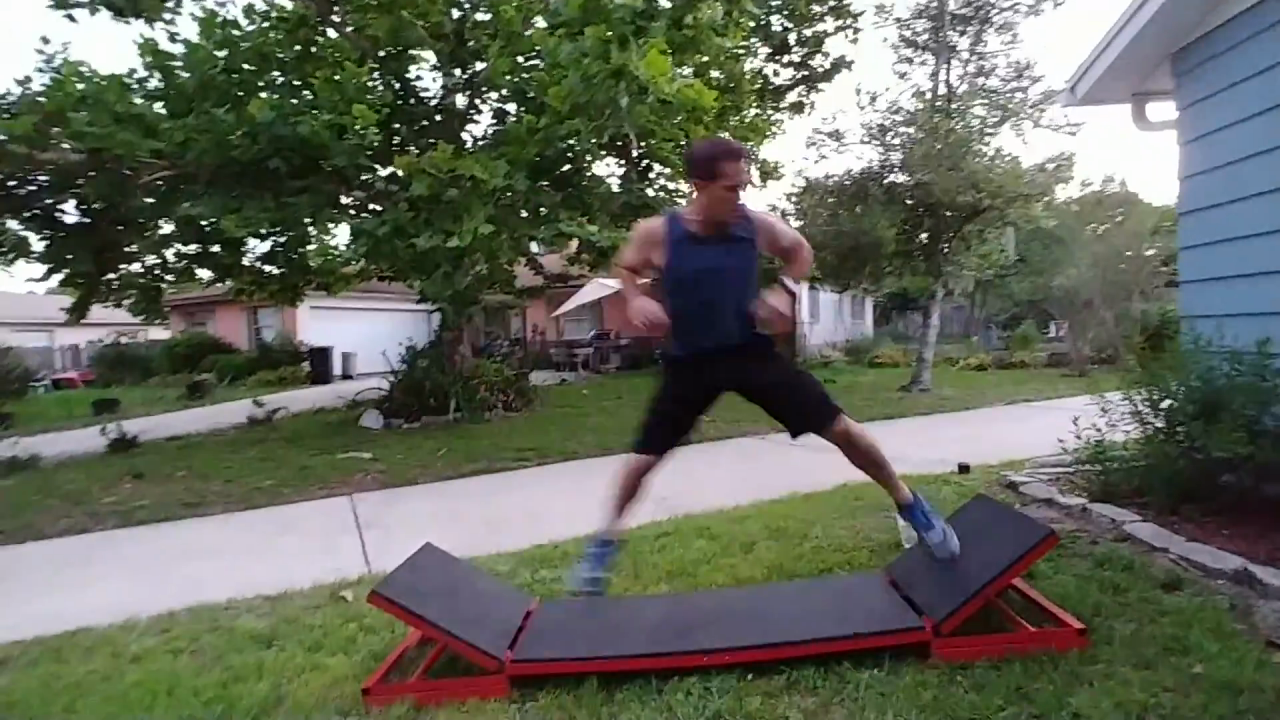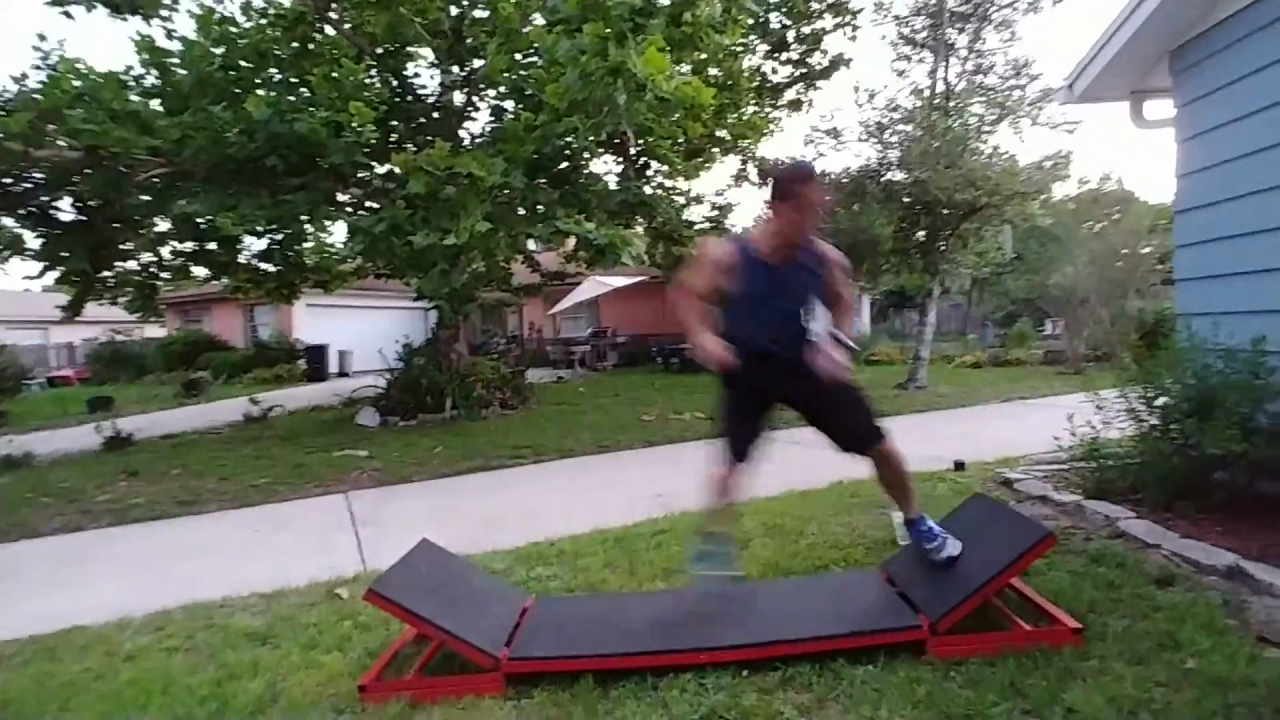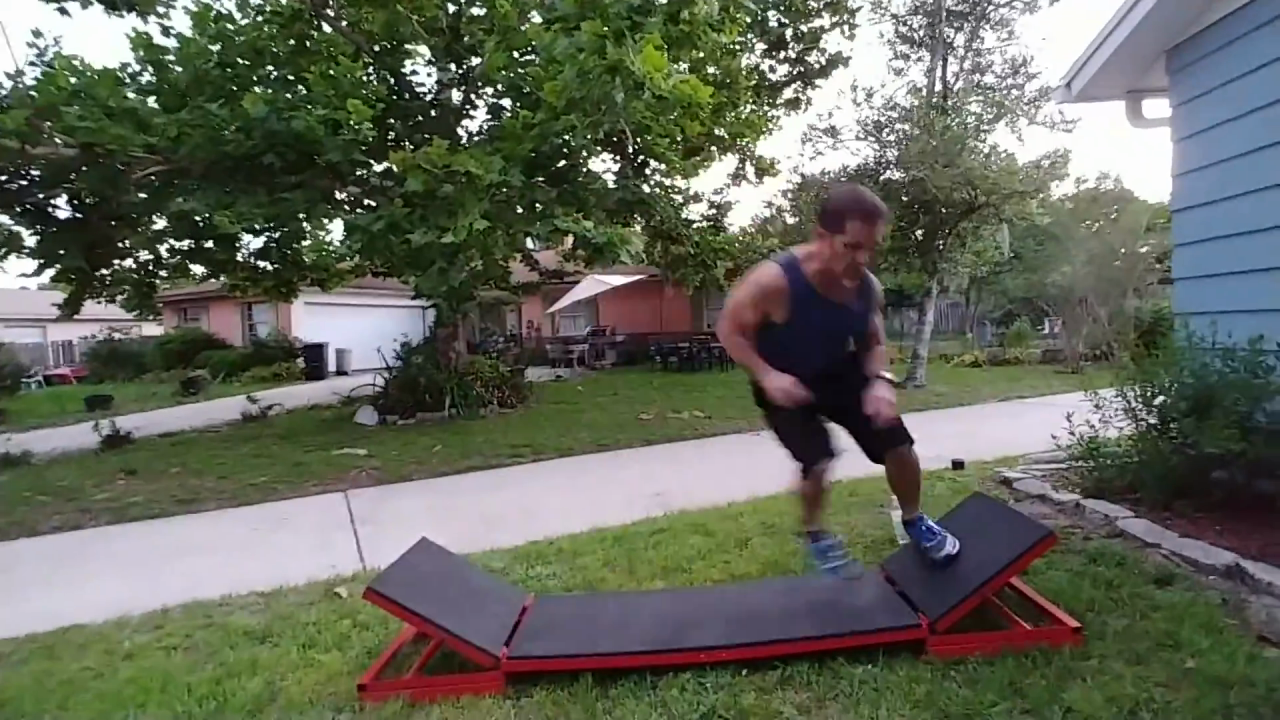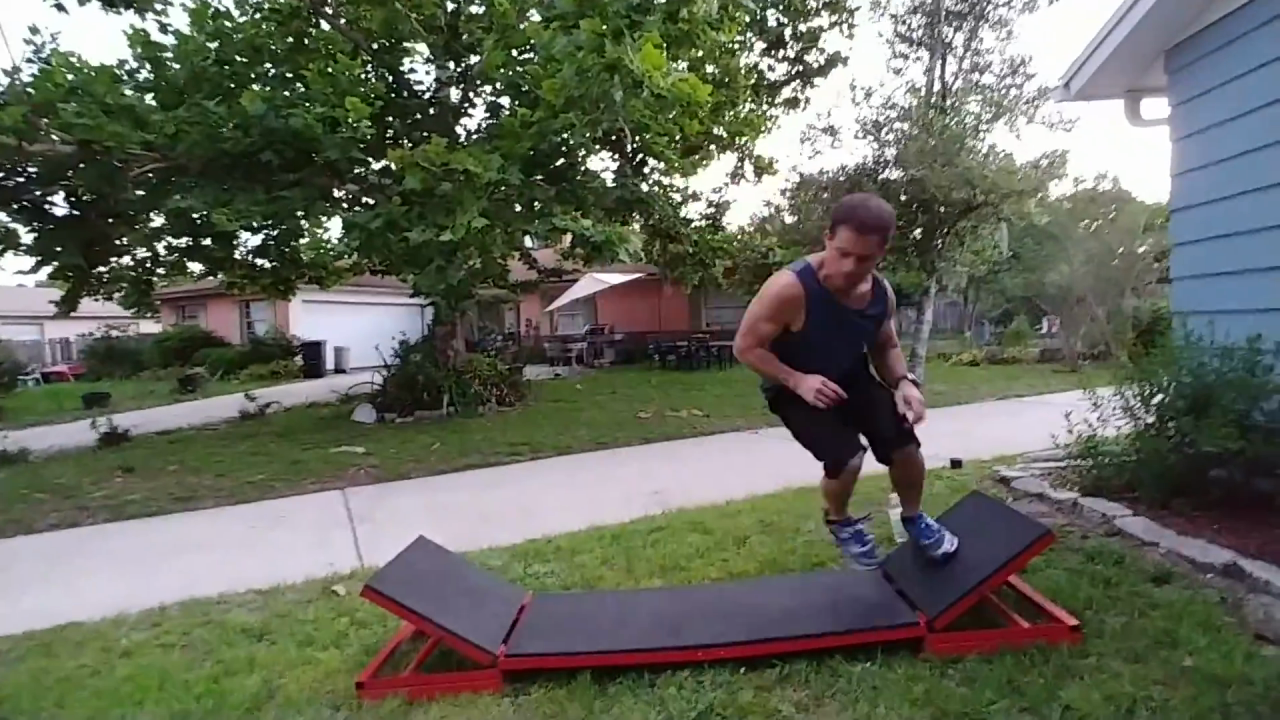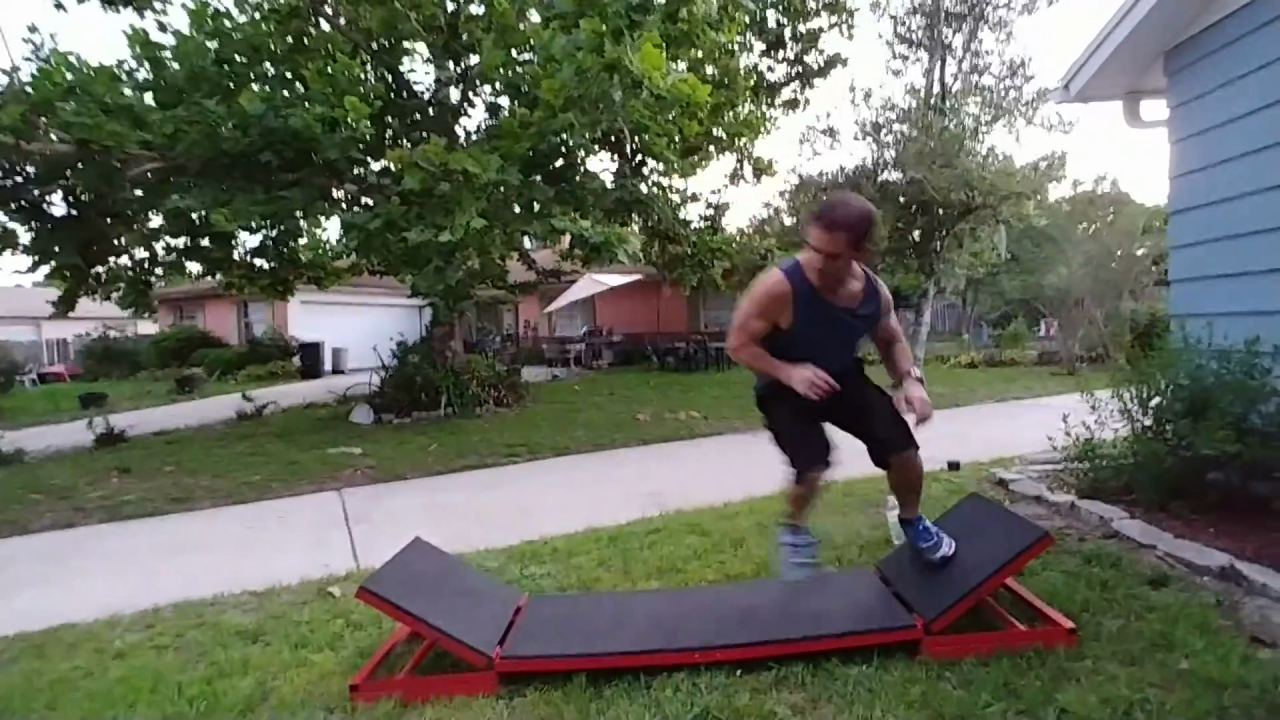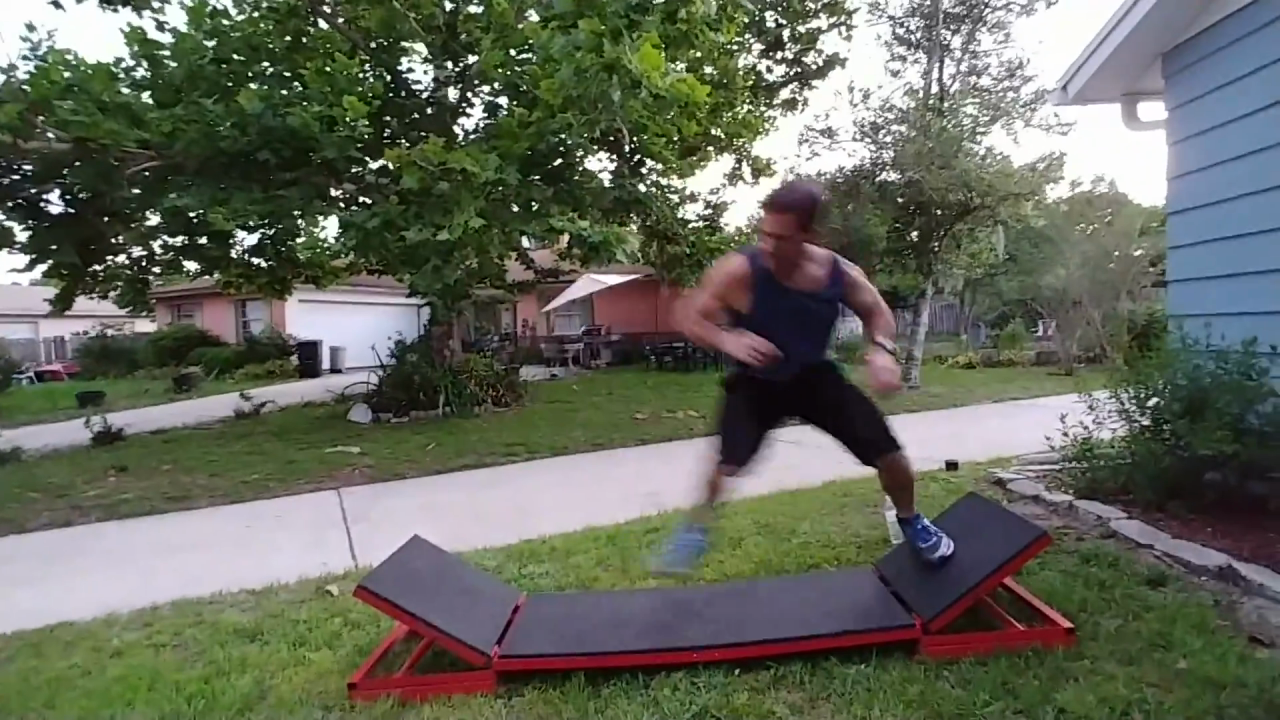
dt=0.1s
person 1, frame 1
left shoulder: (755, 224)
right shoulder: (656, 233)
left elbow: (799, 250)
right elbow: (625, 267)
left wrist: (784, 290)
right wrist: (636, 301)
left hip: (751, 350)
right hip: (690, 361)
left knee: (837, 425)
right knee: (646, 455)
left ankle: (909, 505)
right ankle: (607, 540)
person 1, frame 2
left shoulder: (822, 257)
right shoulder: (724, 255)
left elbow: (843, 304)
right elbow: (685, 295)
left wrist: (837, 343)
right wrist: (702, 337)
left hip: (800, 364)
right hip: (748, 370)
left knee: (874, 442)
right knee: (735, 457)
left ankle: (916, 524)
right ankle: (715, 538)
person 1, frame 3
left shoulder: (867, 287)
right shoulder: (773, 280)
left elbow: (873, 341)
right elbow: (730, 329)
left wrist: (880, 381)
right wrist: (768, 376)
left hip: (836, 375)
right hip: (783, 383)
left knee: (898, 447)
right knee: (818, 462)
left ankle: (914, 521)
right ankle: (815, 534)
person 1, frame 4
left shoulder: (881, 293)
right shoulder: (790, 288)
left elbow: (886, 344)
right elbow: (746, 346)
left wrist: (903, 382)
right wrist: (798, 380)
left hip: (850, 376)
right hip: (794, 387)
left knee: (905, 447)
right knee: (847, 458)
left ankle: (913, 518)
right ankle: (839, 522)
person 1, frame 5
left shoulder: (875, 292)
right shoulder: (778, 285)
left elbow: (893, 340)
right elbow: (739, 344)
left wrist: (910, 379)
right wrist: (788, 372)
left hip: (842, 380)
right hip: (785, 389)
left knee: (903, 451)
right knee: (813, 467)
left ankle: (911, 522)
right ankle: (794, 528)
person 1, frame 6
left shoulder: (840, 274)
right shoulder: (740, 270)
left elbow: (877, 311)
right elbow: (689, 316)
left wrist: (883, 351)
right wrist: (729, 341)
left hip: (814, 378)
right hip: (755, 383)
left knee: (887, 452)
right knee: (732, 460)
left ankle: (911, 522)
right ankle: (697, 525)
